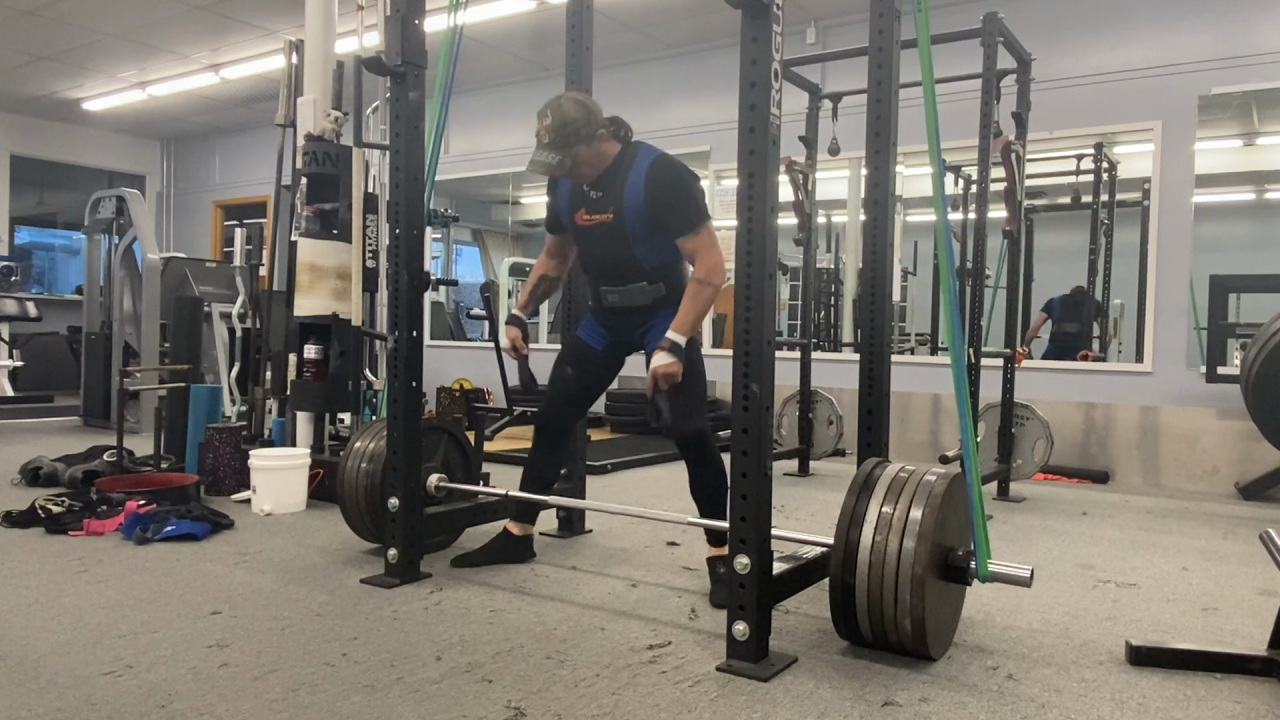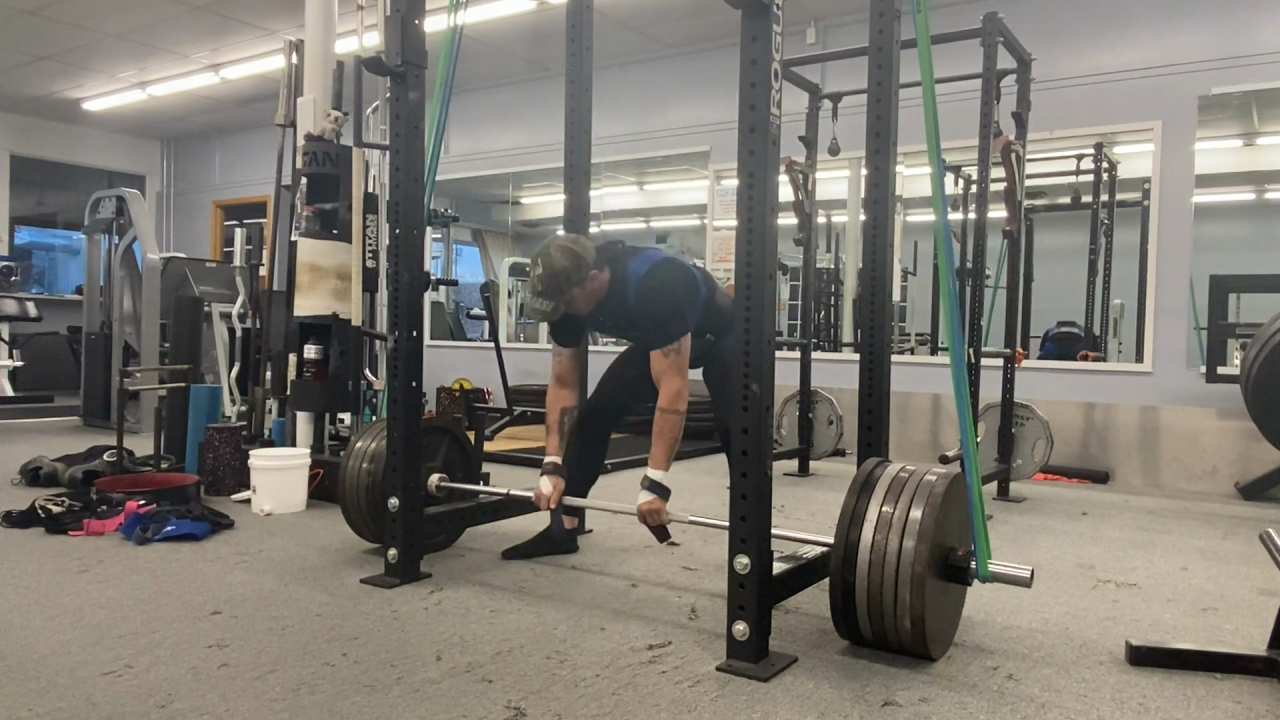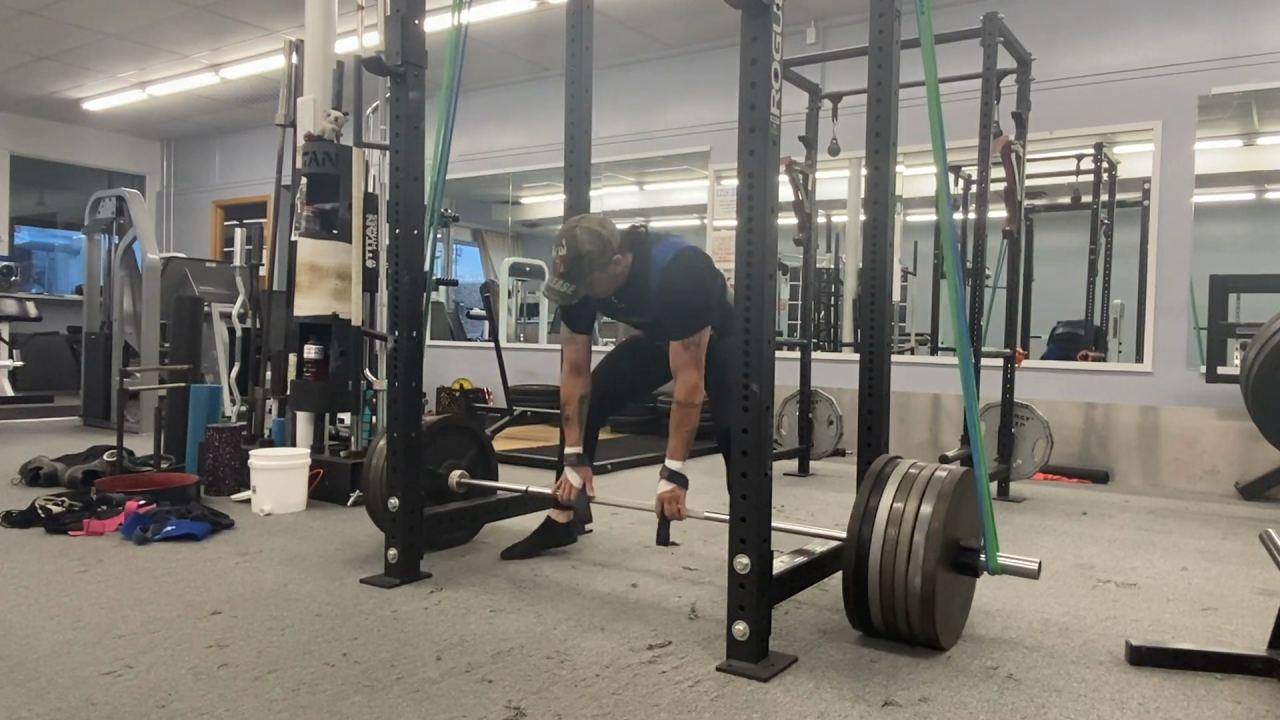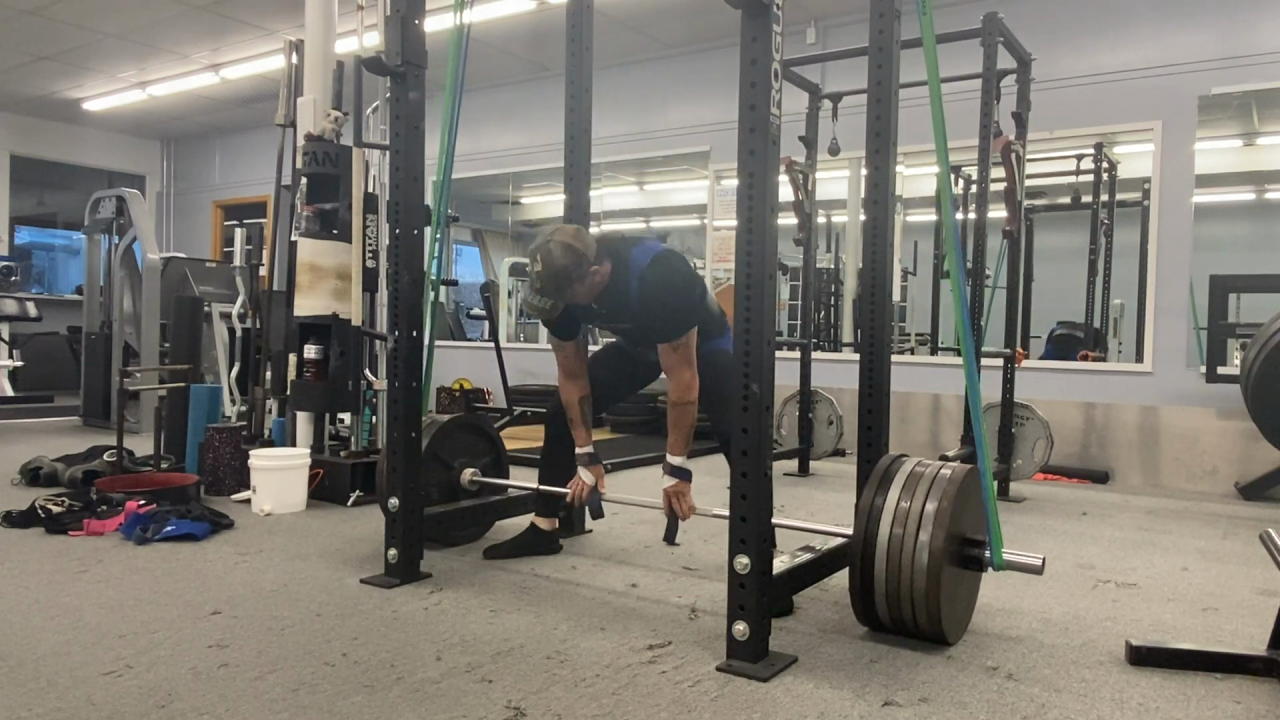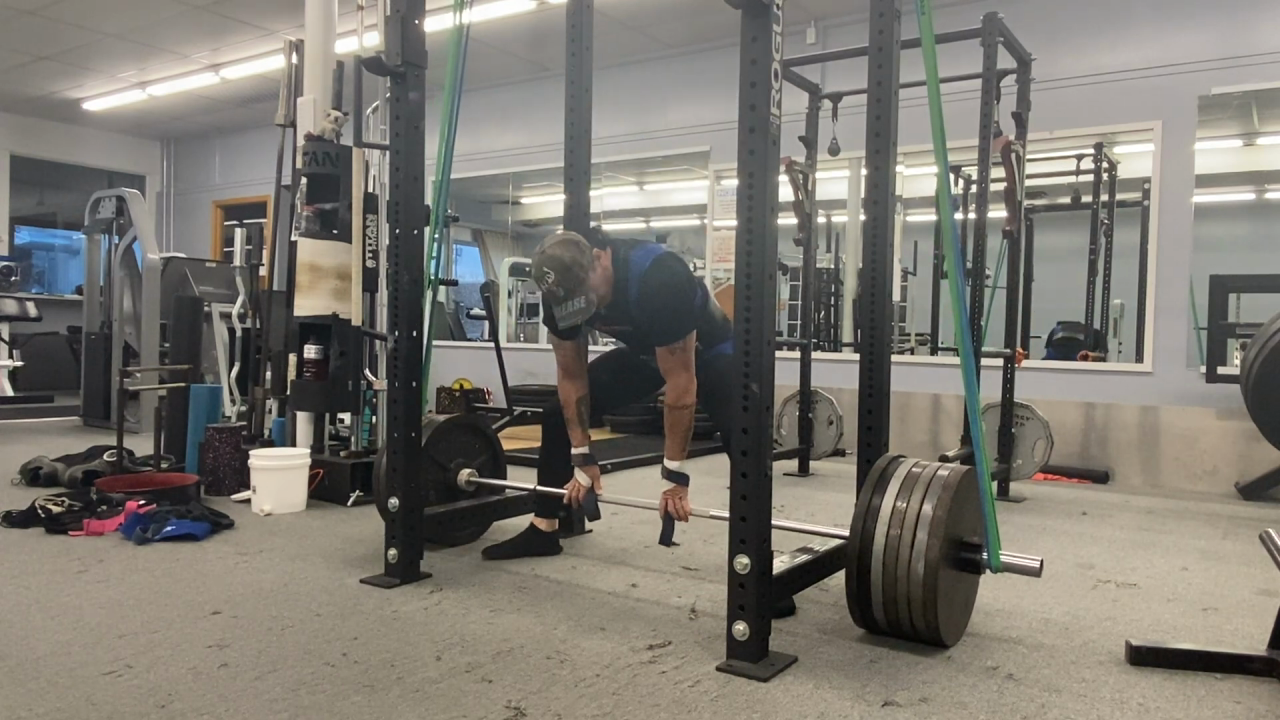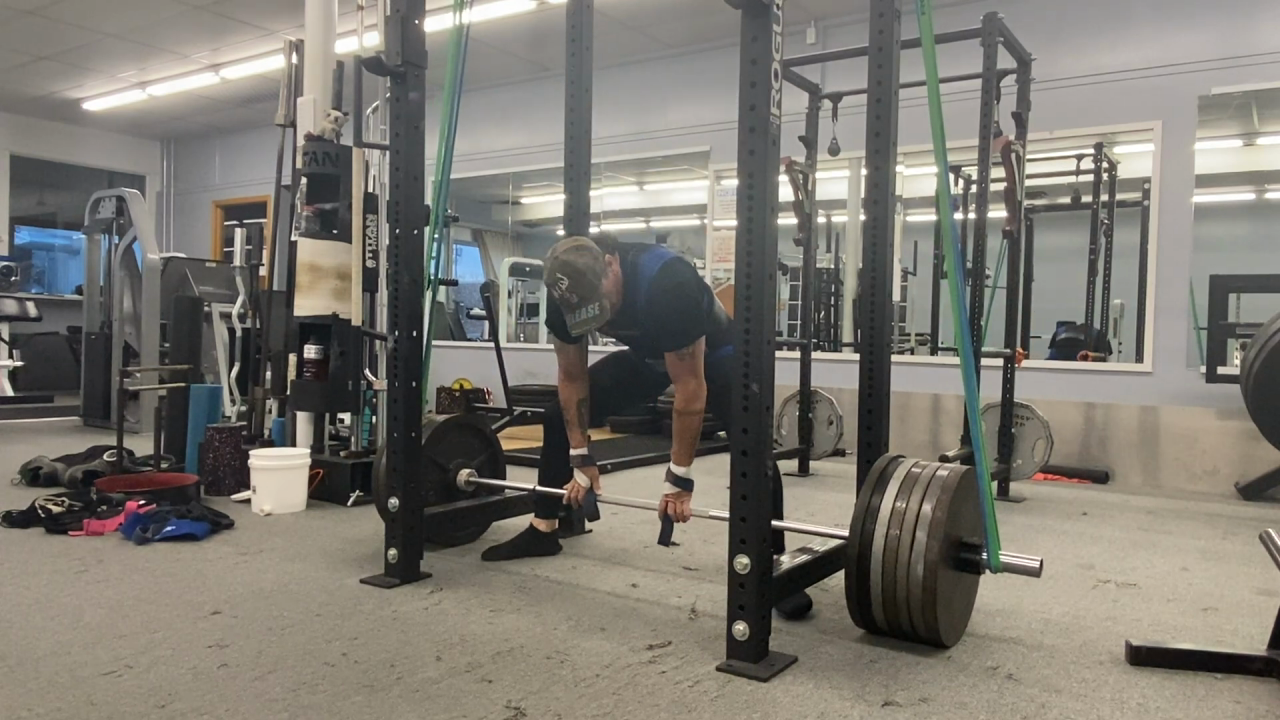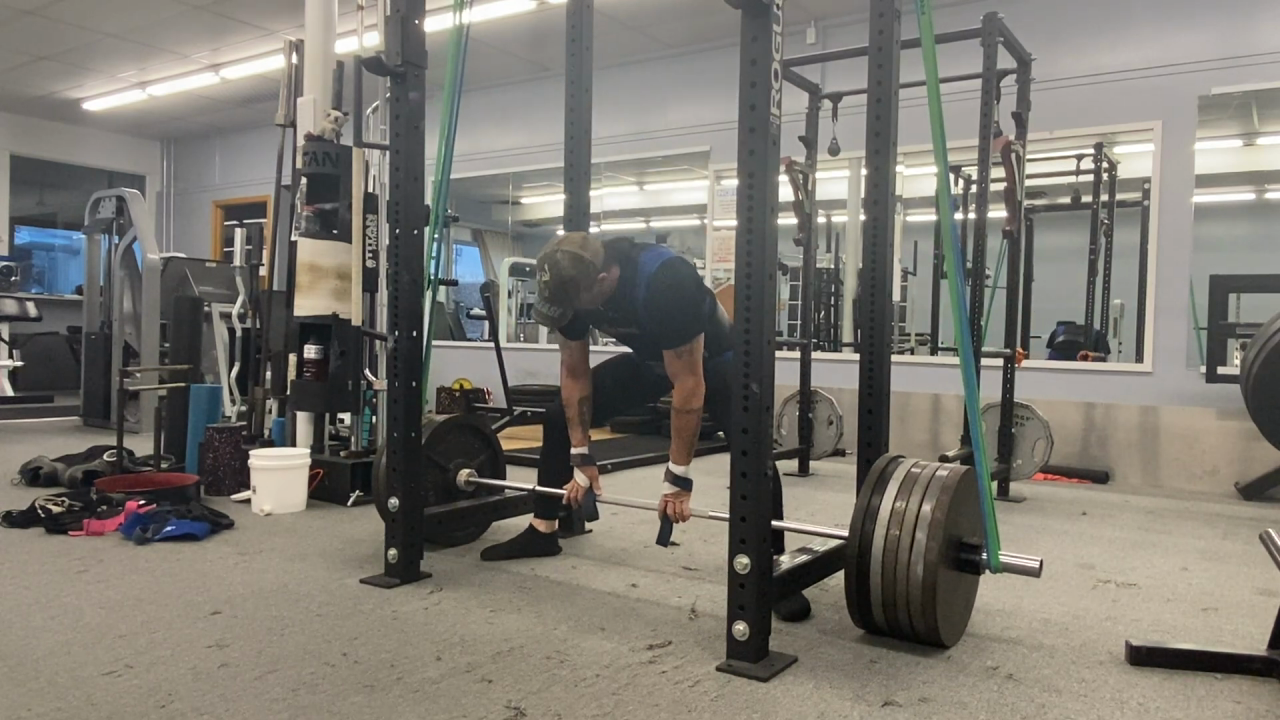
dt=0.7s
person 1, frame 1
left shoulder: (661, 175)
right shoulder: (564, 184)
left elbow: (709, 265)
right elbow: (555, 257)
left wrist: (673, 343)
right wrist: (518, 315)
left hip: (662, 315)
right hip: (605, 317)
left knee: (689, 431)
right knee: (552, 419)
left ankle: (722, 556)
right ankle: (518, 534)
person 1, frame 2
left shoulder: (655, 284)
right shoulder: (567, 297)
left elbow: (672, 388)
right elbow: (563, 385)
left wrist: (655, 484)
right wrist: (552, 466)
left hip: (719, 335)
right hip: (656, 341)
right knee: (593, 414)
right ankle: (563, 528)
person 1, frame 3
left shoulder: (679, 270)
right shoulder: (579, 276)
left elbow: (689, 380)
right elbow: (575, 370)
left wrist: (673, 473)
right wrist: (574, 459)
left hip: (719, 338)
right hip: (656, 337)
left knee: (732, 428)
right knee: (585, 406)
right ankle: (561, 521)
person 1, frame 4
left shoulder: (659, 276)
right shoulder: (559, 285)
left elbow: (683, 378)
right elbow: (572, 375)
left wrist: (676, 469)
right wrist: (586, 458)
left hip: (702, 342)
right hip: (635, 344)
left knee: (735, 432)
right knee: (560, 416)
right ankle: (543, 530)
person 1, frame 5
left shoulder: (659, 278)
right shoulder: (562, 288)
left elbow: (681, 382)
right elbow: (571, 377)
left wrist: (674, 476)
right wrist: (582, 460)
left hip: (708, 351)
right hip: (641, 351)
right knee: (558, 415)
right ankle: (543, 530)
person 1, frame 6
left shoulder: (668, 282)
right shoulder: (569, 292)
left elbow: (689, 387)
right elbow: (571, 377)
left wrist: (678, 479)
right wrist: (580, 460)
left hip: (712, 353)
right hip: (645, 355)
right knee: (559, 418)
right ankle: (542, 531)
person 1, frame 7
left shoulder: (667, 281)
right shoulder: (570, 286)
left elbow: (688, 384)
right elbow: (575, 374)
left wrist: (677, 477)
right wrist: (581, 460)
left hip: (712, 357)
right hip: (647, 358)
right knee: (559, 418)
right ankle: (542, 531)
